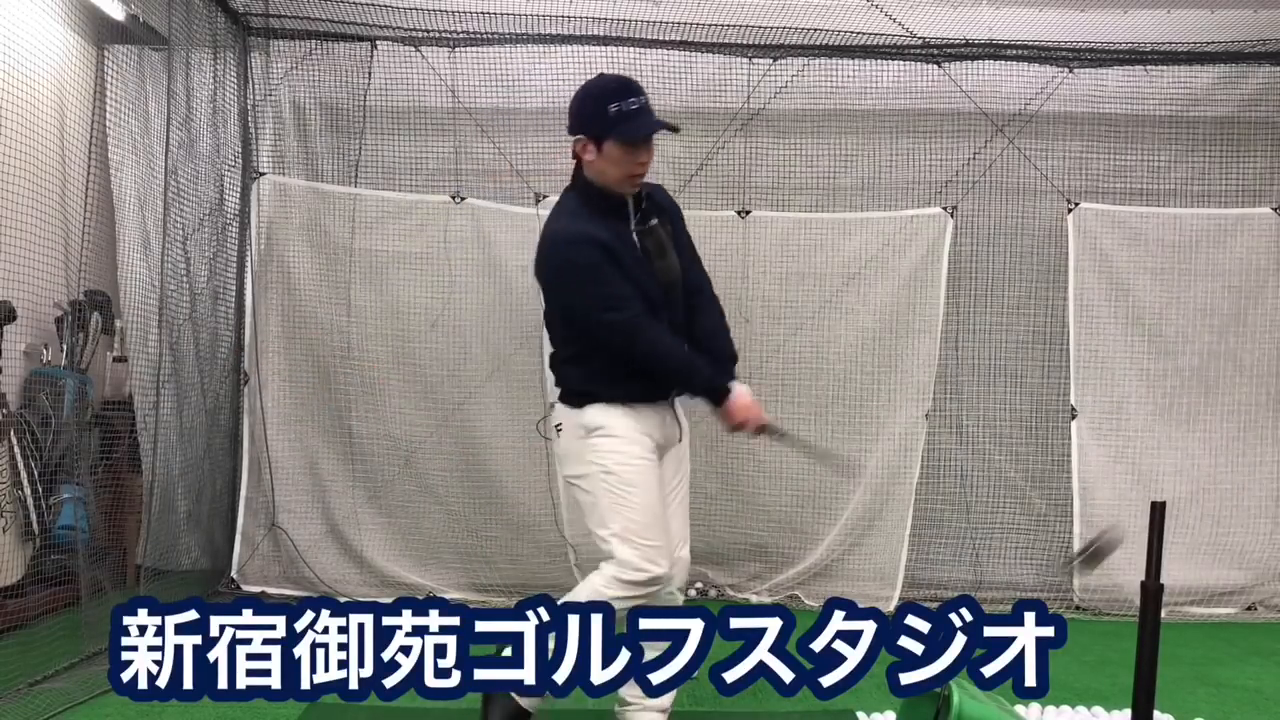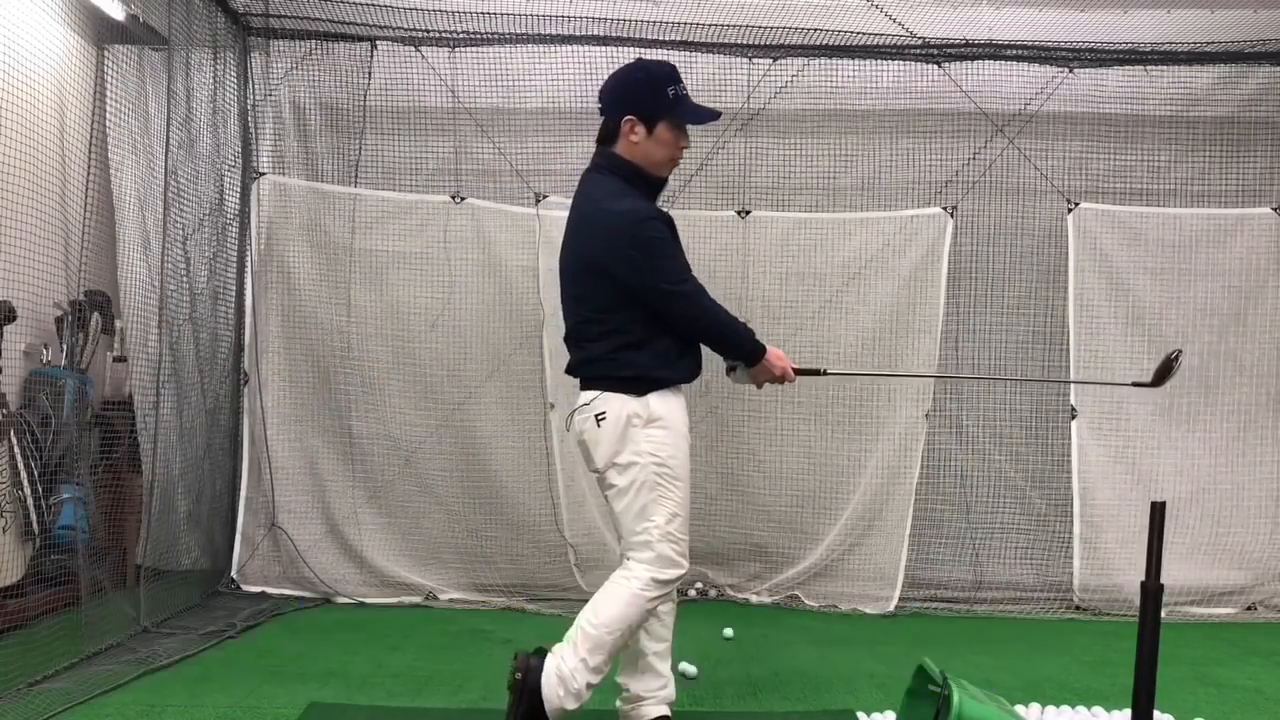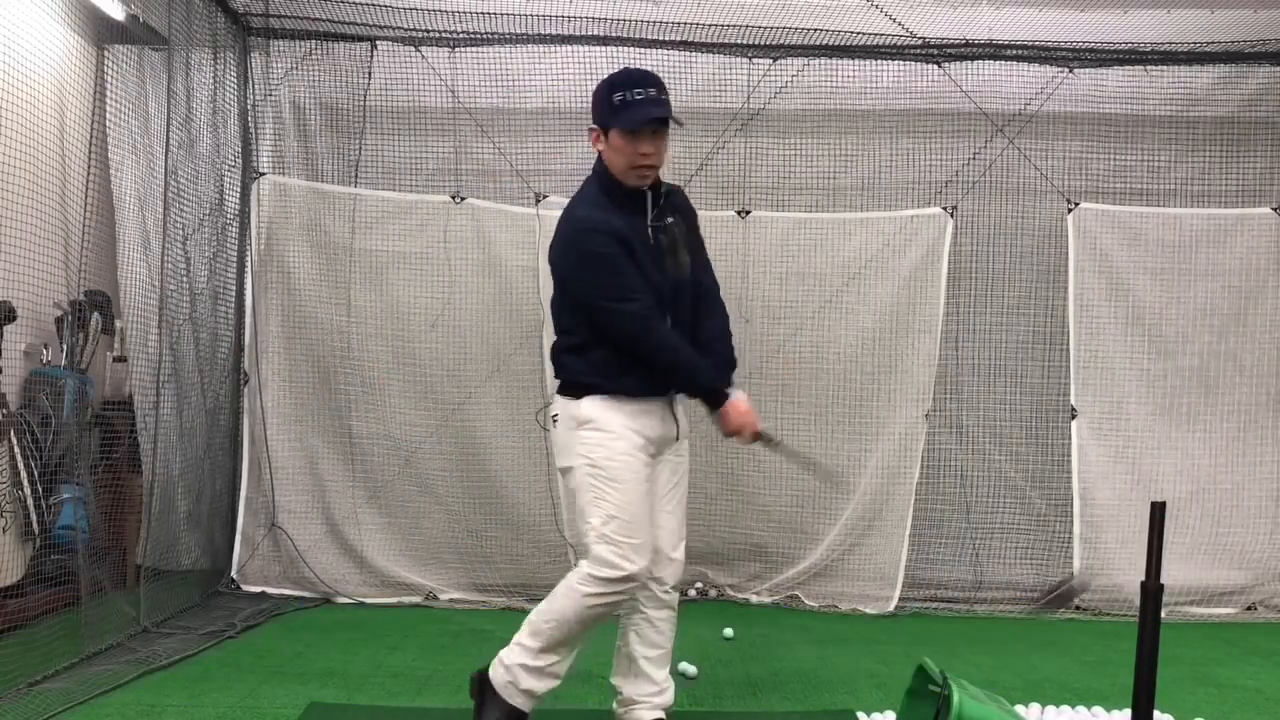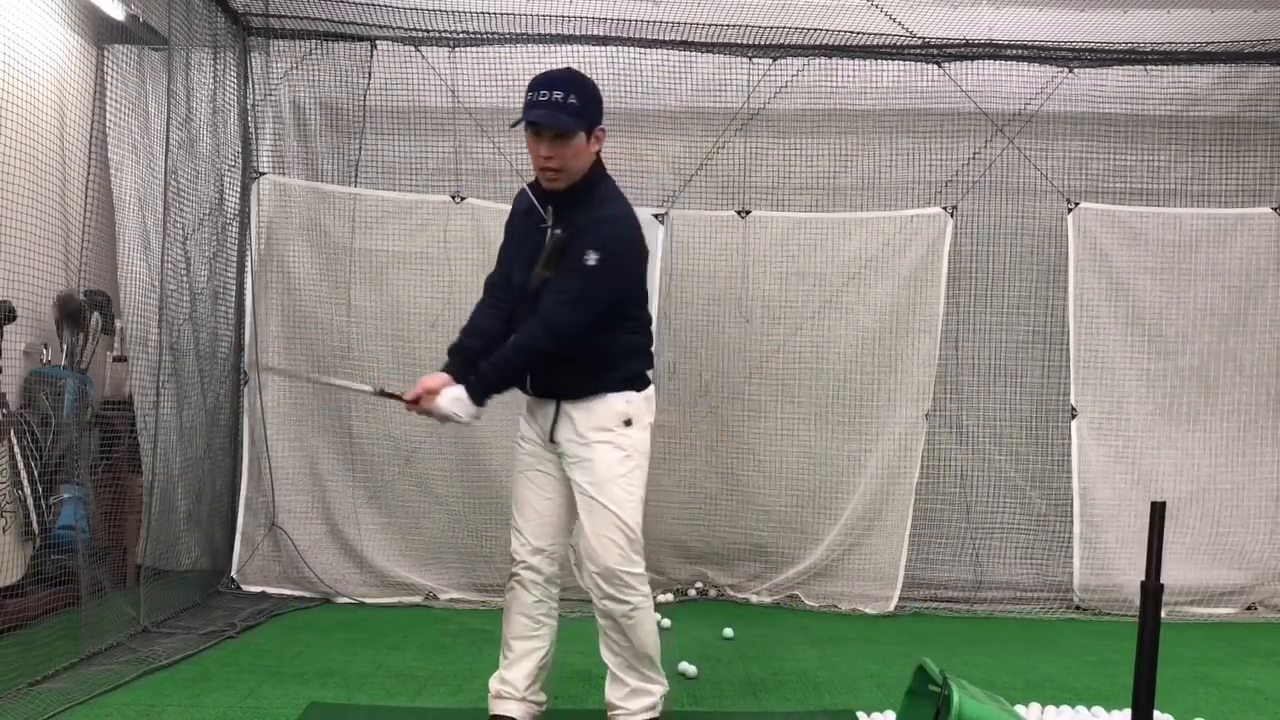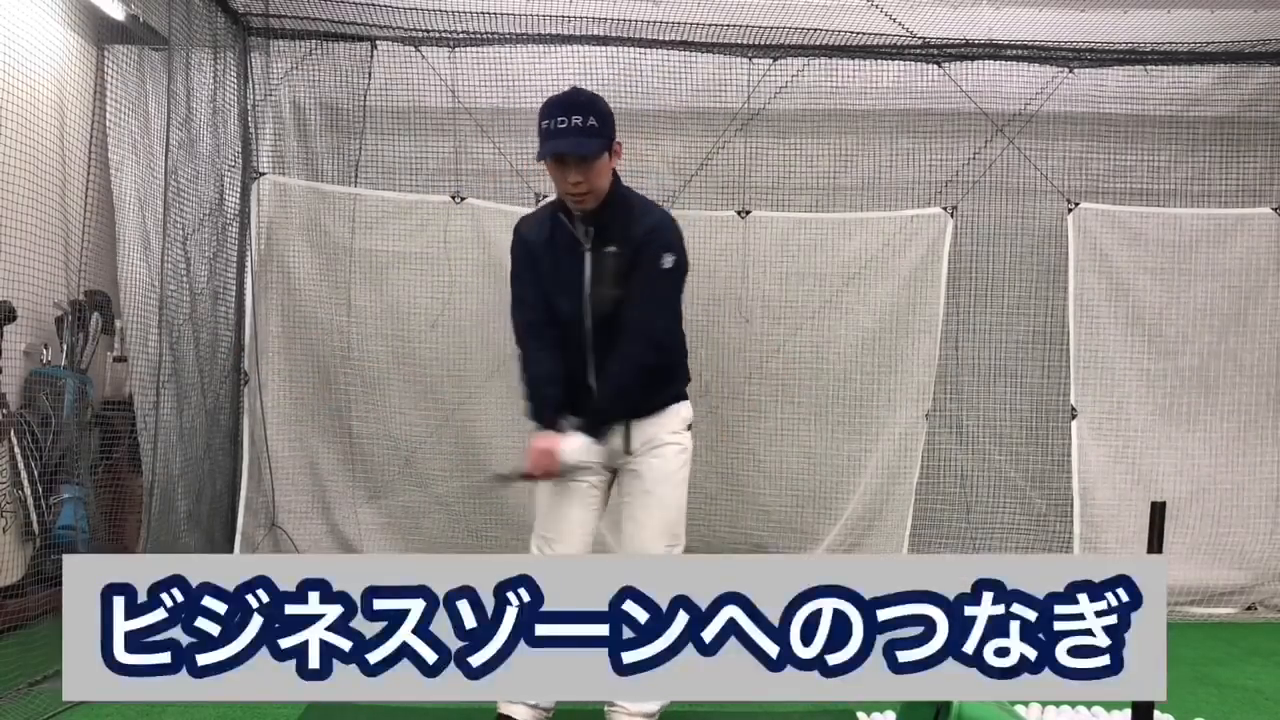
dt=0.5s
person 1, frame 1
left shoulder: (657, 207)
right shoulder: (570, 237)
left elbow: (697, 300)
right elbow: (636, 334)
left wrist: (725, 384)
right wrist: (721, 390)
left hip: (659, 411)
right hip: (602, 420)
left knee: (668, 571)
right knee: (635, 568)
person 1, frame 2
left shoulder: (613, 196)
right shoulder: (625, 217)
left elbow: (681, 293)
right elbow: (684, 305)
left wrist: (744, 349)
right wrist: (754, 351)
left hip: (635, 402)
right hip: (637, 408)
left knee: (655, 559)
right knee: (657, 562)
person 1, frame 3
left shoulder: (674, 207)
right shoulder: (586, 223)
left elbow: (705, 303)
right elbow: (640, 329)
left wrist: (724, 387)
right wrist: (719, 395)
left hip: (670, 411)
right hip: (603, 414)
left knee: (662, 568)
right knee: (616, 567)
person 1, frame 4
left shoulder: (611, 224)
right shoulder: (528, 208)
left elbow: (553, 328)
right elbow: (501, 300)
left wrist: (470, 392)
right wrist: (454, 372)
left hip: (607, 411)
right hip: (539, 408)
left knee: (612, 567)
right knee: (532, 562)
person 1, frame 5
left shoulder: (654, 232)
right shoulder: (533, 237)
left elbow: (646, 344)
right elbow: (538, 341)
left wrist: (587, 436)
right wrist: (546, 427)
left hip: (651, 422)
right hip: (573, 427)
